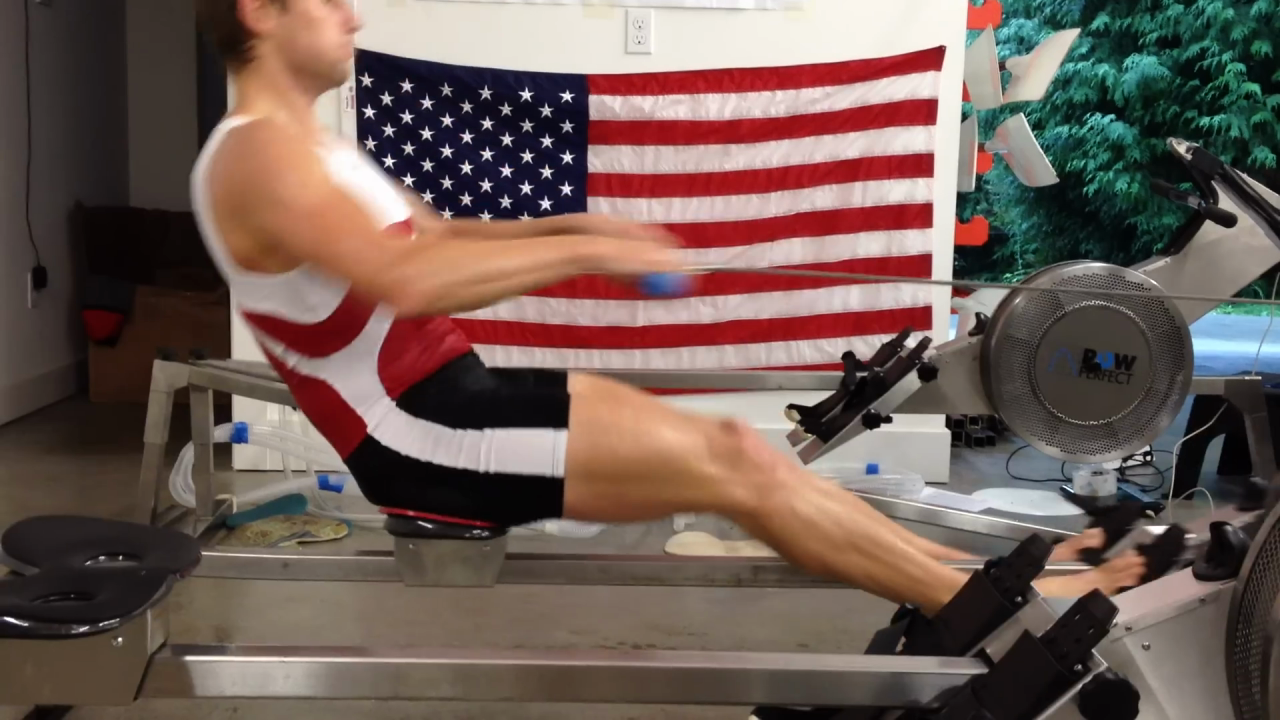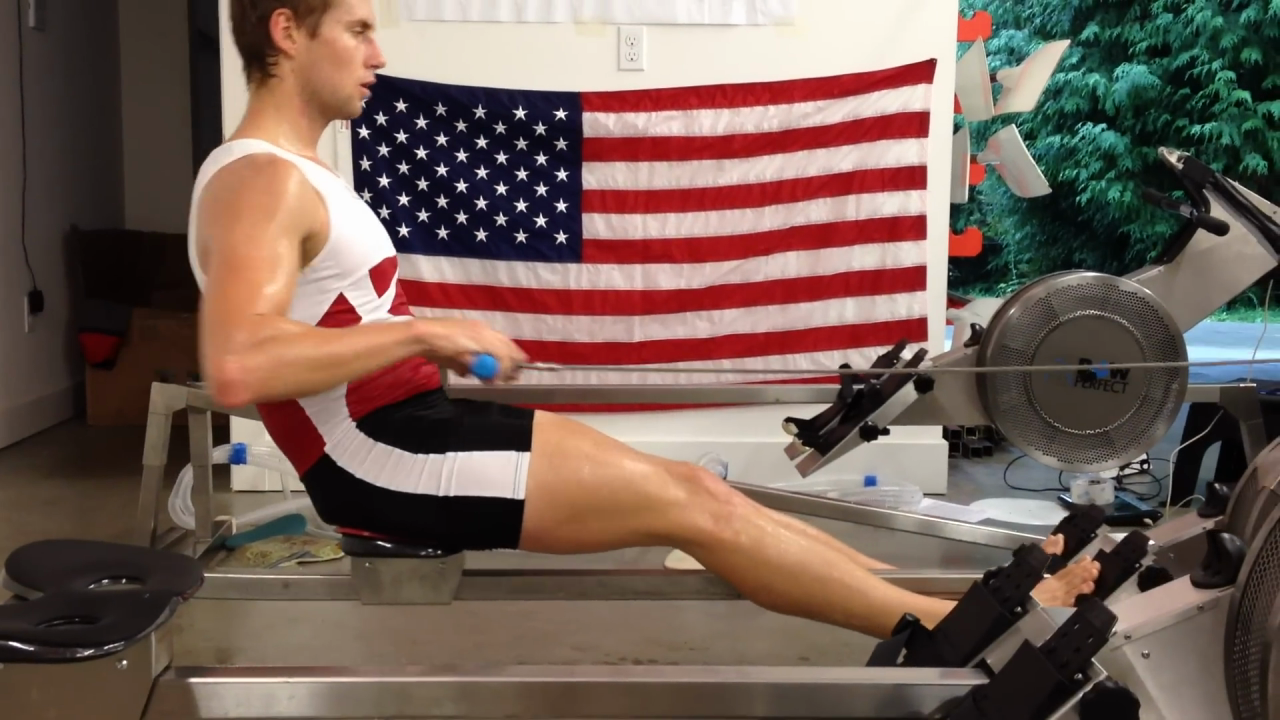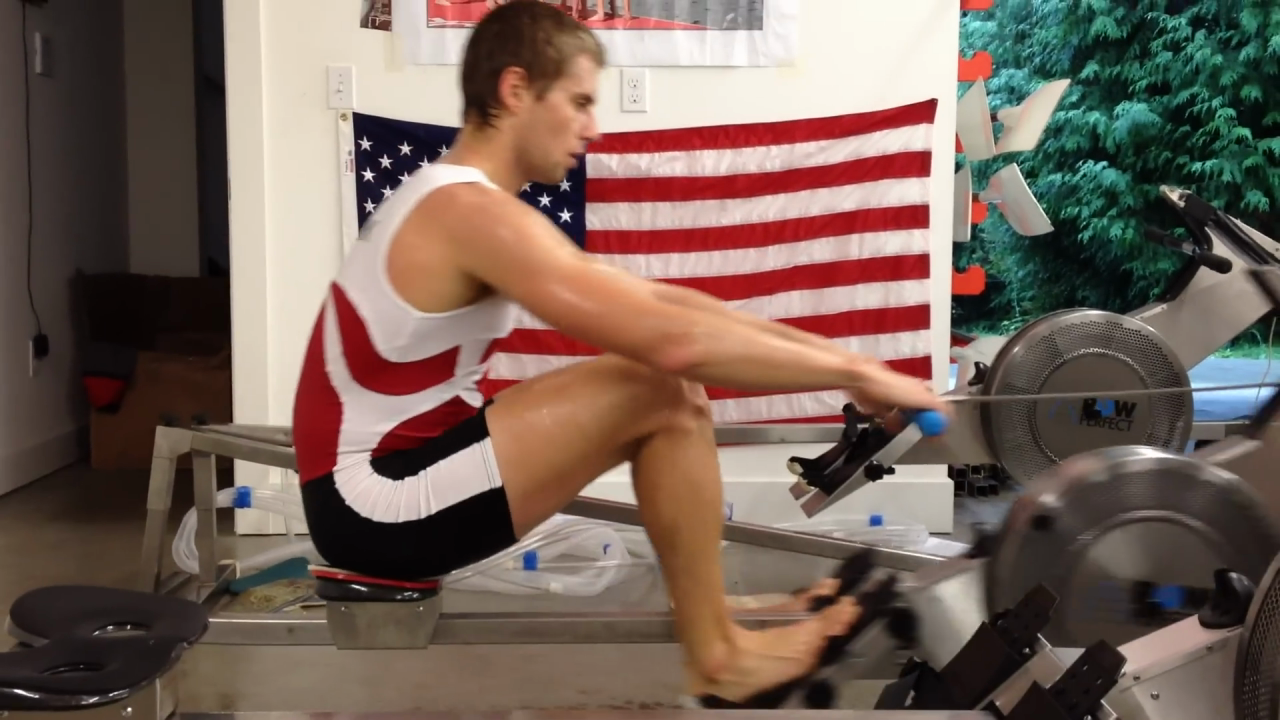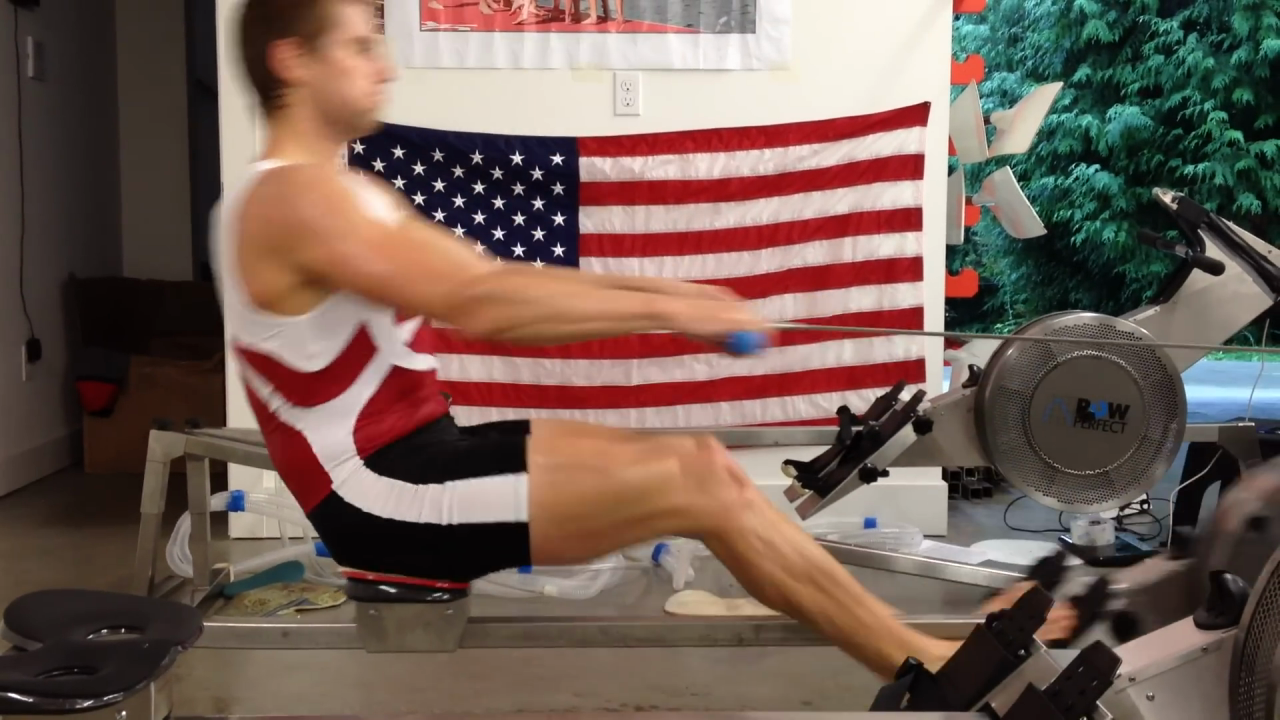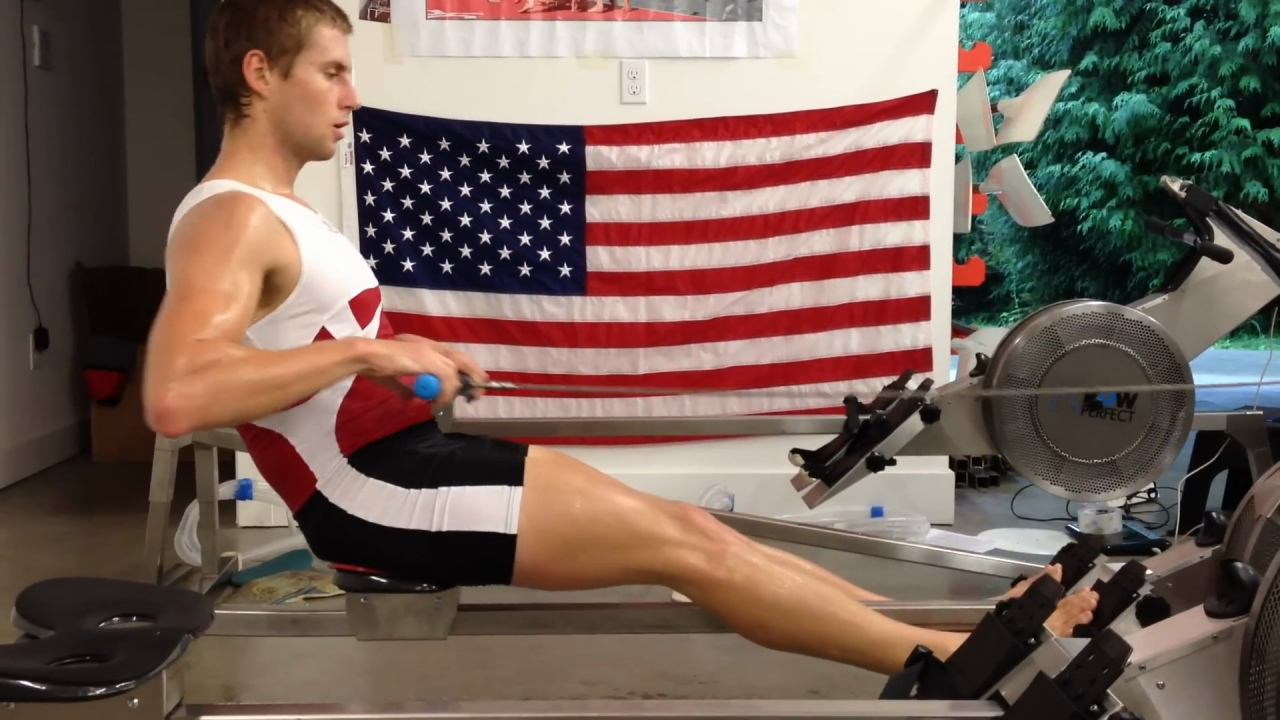
dt=1s
person 1, frame 1
left shoulder: (298, 146)
right shoulder: (261, 152)
left elbow: (420, 263)
right elbow: (415, 282)
left wrist: (569, 234)
right wrist: (583, 249)
left hip: (452, 396)
right hip: (424, 436)
left knee: (730, 445)
right knee: (734, 468)
left ankle: (983, 570)
person 1, frame 2
left shoulder: (283, 170)
right shoulder: (260, 183)
right elbow: (235, 371)
left wrist: (422, 341)
right wrist: (429, 333)
left hip: (404, 426)
right hip: (376, 462)
left knee: (691, 488)
right knee: (693, 508)
left ankle: (941, 599)
person 1, frame 3
left shoulder: (453, 202)
right shoulder: (472, 214)
left elbow: (652, 302)
right elbow: (673, 341)
left wrist: (826, 351)
right wrist: (853, 371)
left hip: (385, 482)
right hip: (380, 512)
left knee: (644, 384)
right knee: (666, 389)
right ankle: (716, 651)
person 1, frame 4
left shoulder: (336, 195)
right shoulder: (295, 198)
left elbow: (480, 285)
right elbow: (488, 303)
left wrist: (655, 288)
right wrist: (662, 311)
left hip: (415, 463)
right hip: (387, 498)
left knee: (696, 464)
right knee: (700, 488)
left ankle: (921, 630)
right ankle: (931, 661)
person 1, frame 5
left shoulder: (264, 210)
right shoulder: (232, 219)
right elbow: (173, 398)
left wrist: (401, 360)
right wrist: (367, 352)
left hip: (394, 460)
right hip: (370, 492)
left knee: (682, 526)
right knee: (683, 541)
left ankle: (944, 630)
right ankle: (961, 659)
